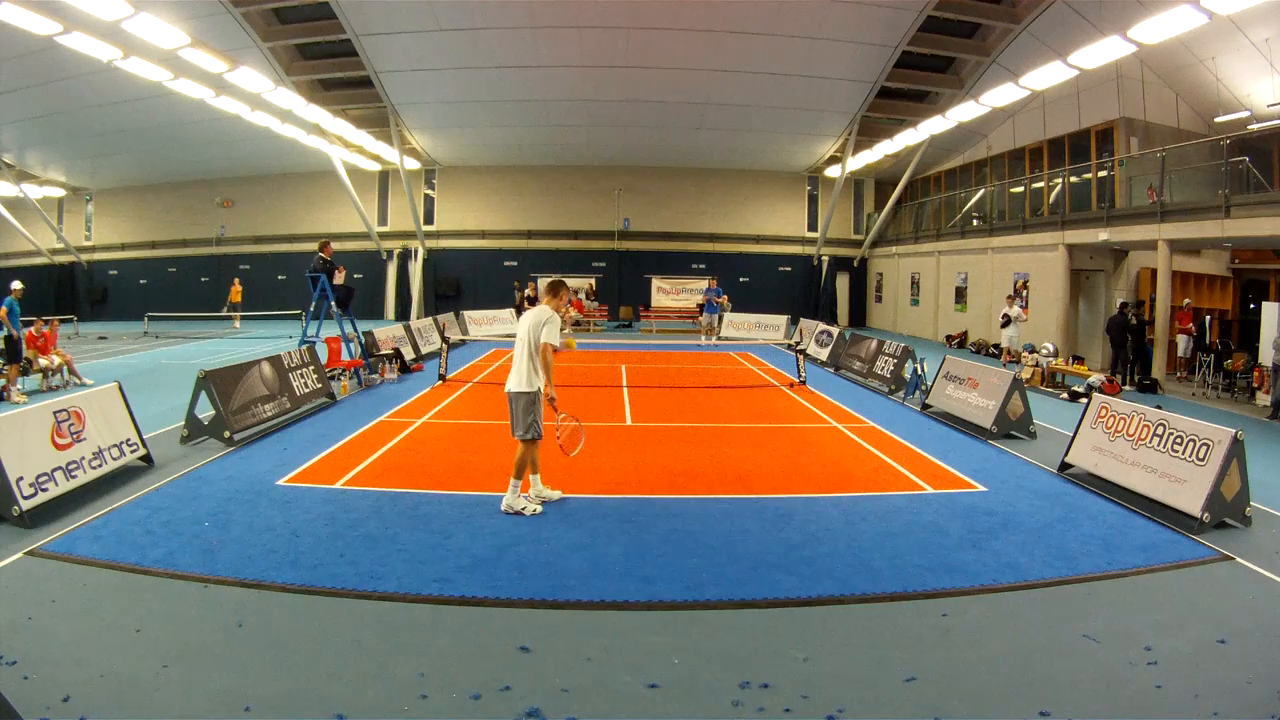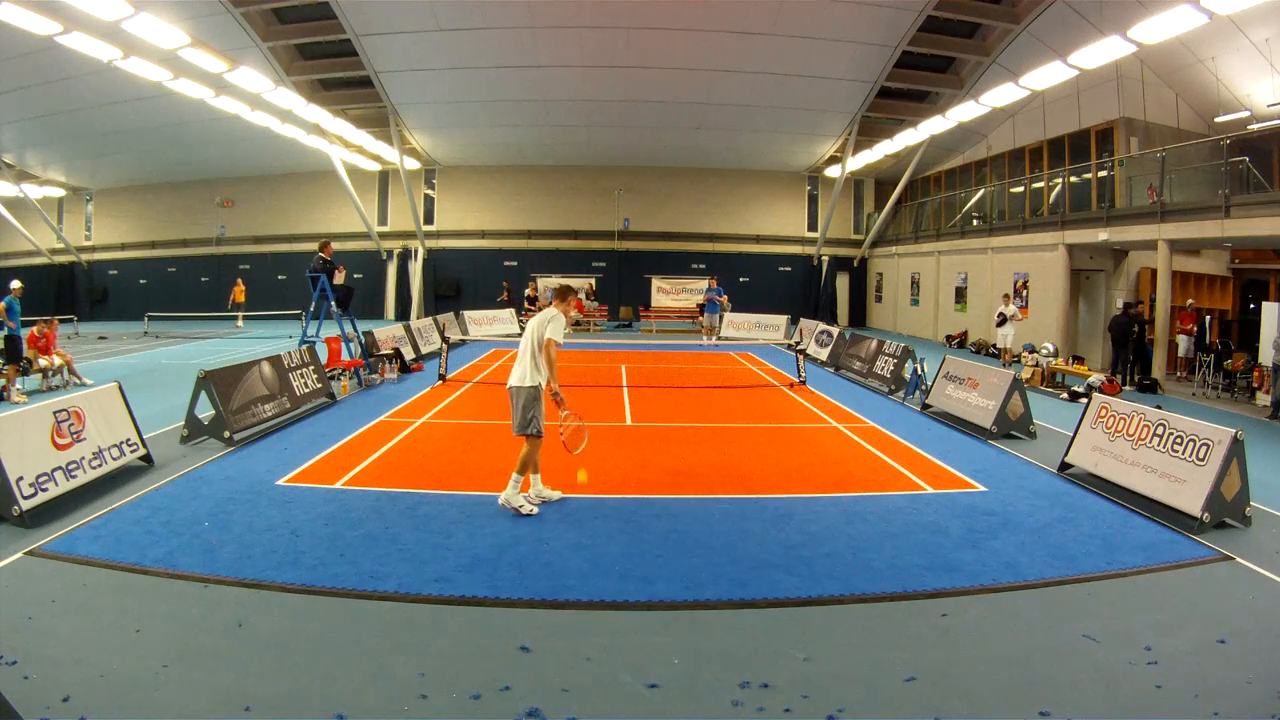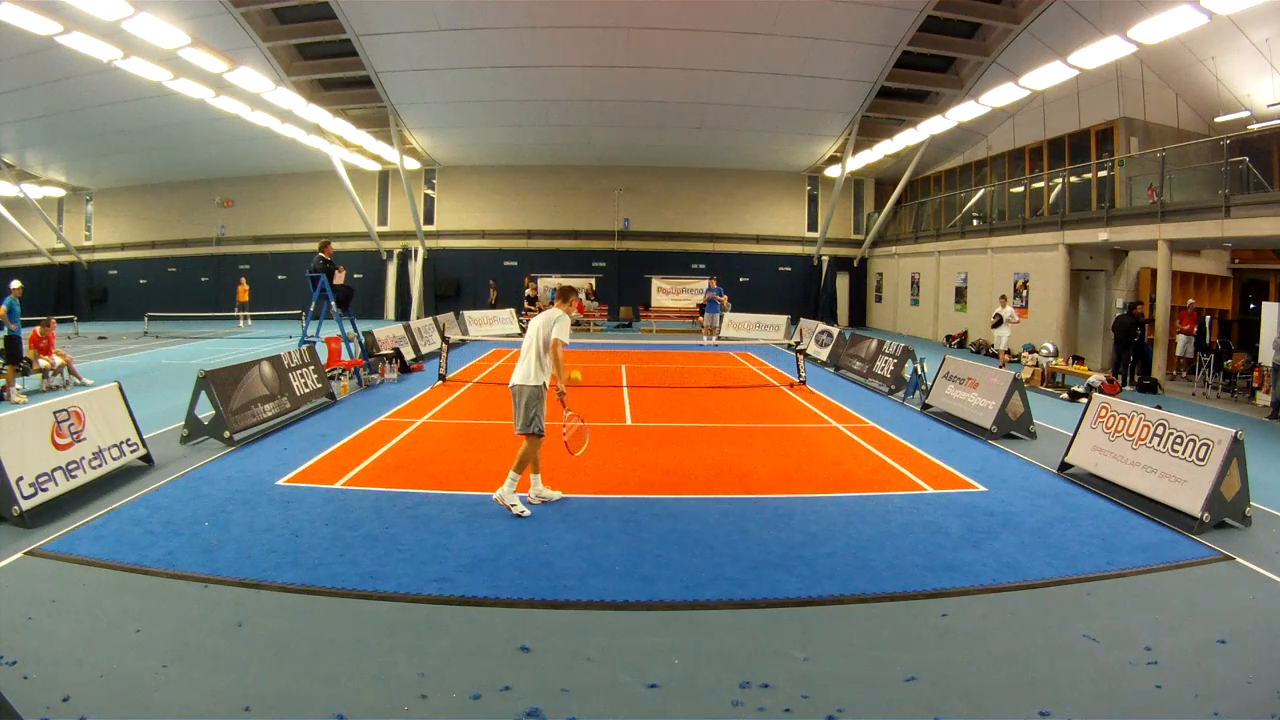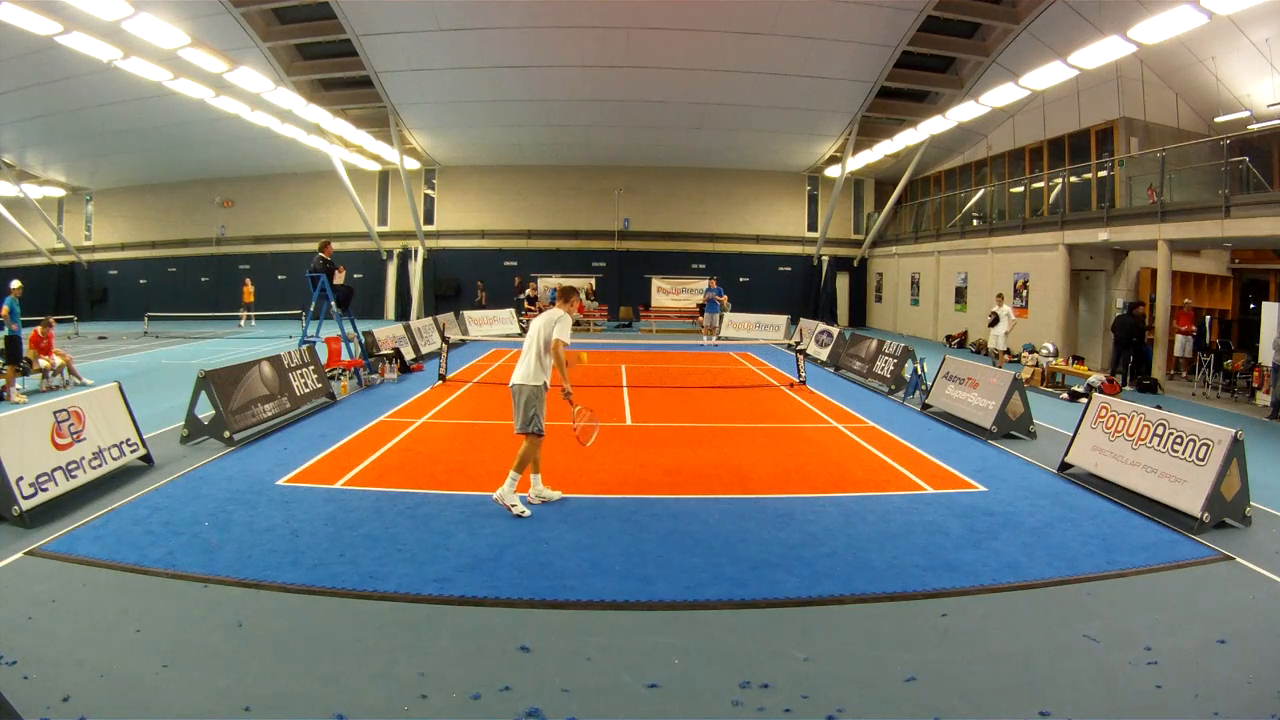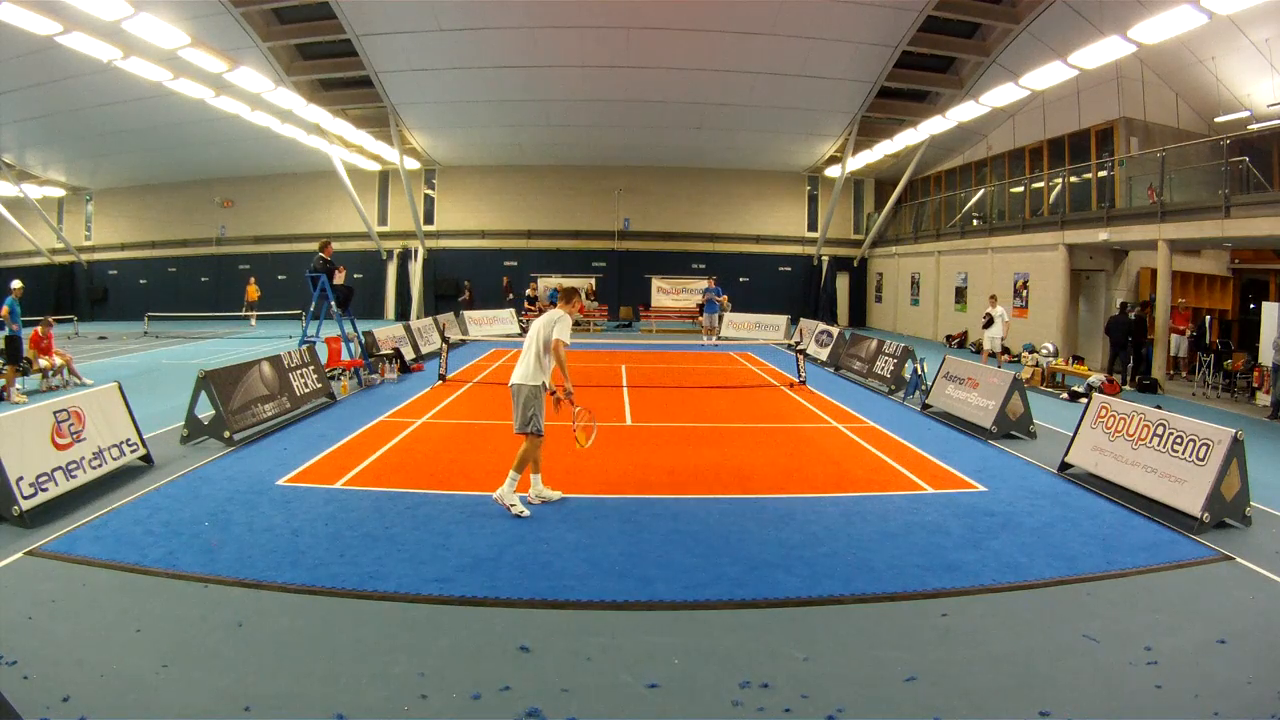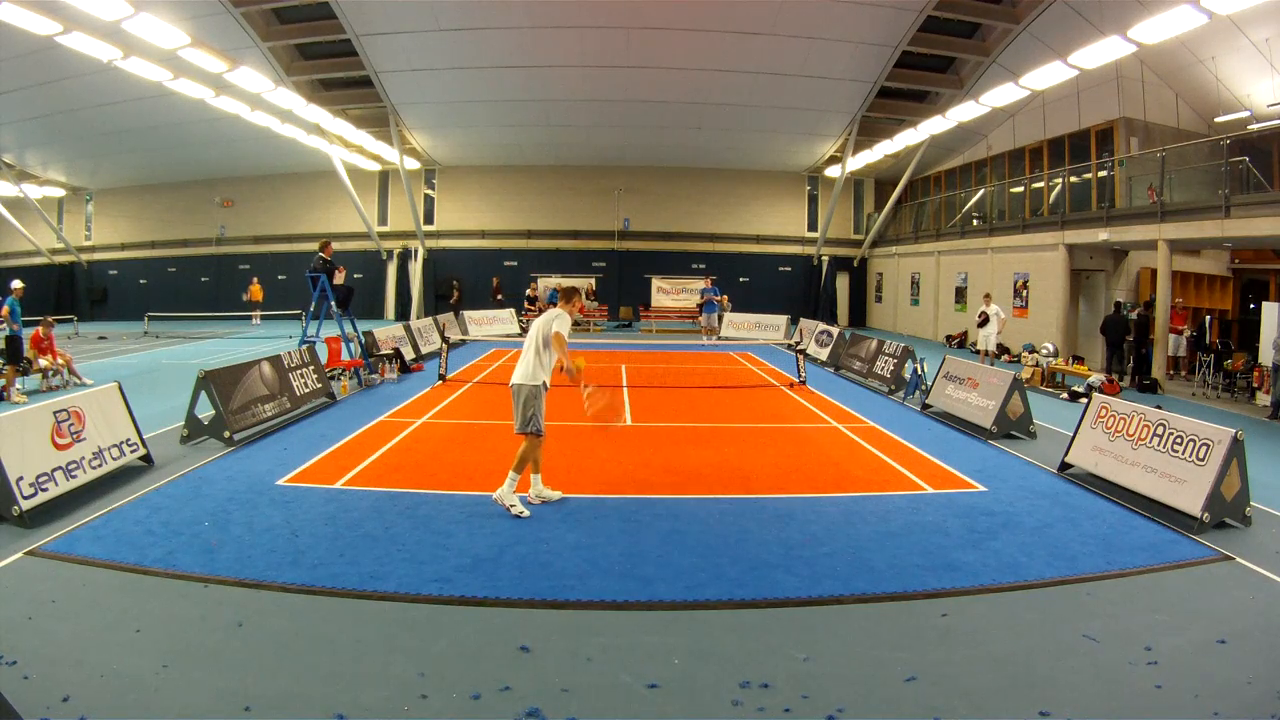
dt=0.3s
person 1, frame 1
left shoulder: (529, 314)
right shoulder: (551, 317)
right elbow: (545, 352)
left wrist: (553, 349)
right wrist: (551, 387)
left hip: (517, 384)
right hip: (529, 386)
left knee: (534, 439)
right knee: (528, 441)
left ankle: (536, 490)
right ankle: (512, 498)
person 1, frame 2
left shoulder: (539, 317)
right shoulder: (557, 317)
right elbow: (548, 347)
left wrist: (552, 387)
right wrist: (554, 383)
left hip: (520, 381)
right hip: (528, 384)
left knee: (535, 437)
right knee: (533, 438)
left ankle: (536, 489)
right ankle: (511, 493)
person 1, frame 3
left shoulder: (540, 317)
right shoulder: (562, 317)
right elbow: (555, 347)
left wrist: (556, 376)
right wrist: (560, 381)
left hip: (522, 380)
right hip: (532, 383)
left knee: (536, 437)
right knee: (534, 437)
left ankle: (537, 489)
right ankle: (507, 491)
person 1, frame 4
left shoulder: (541, 317)
right shoulder: (563, 317)
right elbow: (556, 347)
left wrist: (561, 364)
right wrist: (566, 381)
left hip: (523, 380)
right hip: (532, 383)
left knee: (536, 437)
right knee: (534, 437)
left ankle: (537, 490)
right ankle: (507, 491)
person 1, frame 5
left shoulder: (543, 318)
right shoulder: (563, 318)
right elbow: (556, 348)
left wrist: (553, 391)
right wrist: (567, 381)
left hip: (524, 381)
right hip: (530, 383)
left knee: (536, 437)
right knee: (533, 438)
left ankle: (537, 489)
right ankle: (507, 491)
person 1, frame 6
left shoulder: (546, 317)
right shoulder: (562, 316)
right elbow: (557, 337)
left wrist: (564, 362)
right wrist: (568, 362)
left hip: (528, 381)
right hip: (531, 383)
left knee: (538, 436)
right knee: (532, 436)
left ankle: (536, 490)
right ankle: (506, 491)
